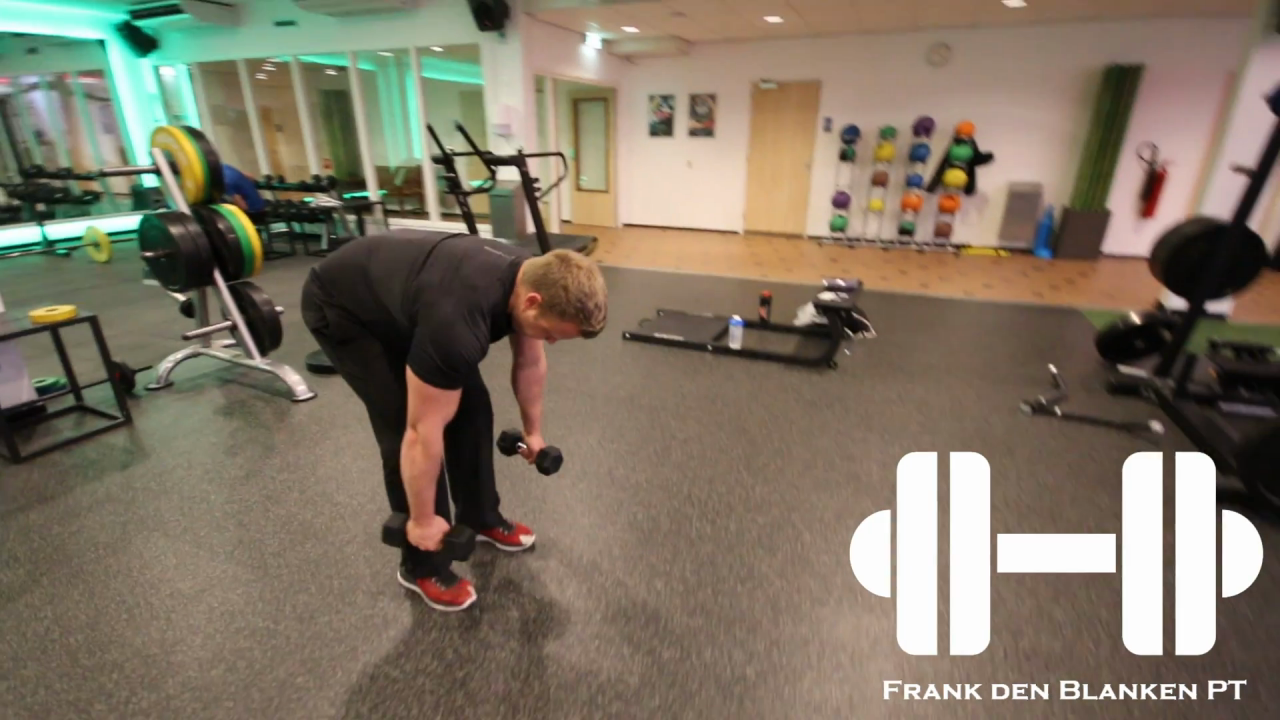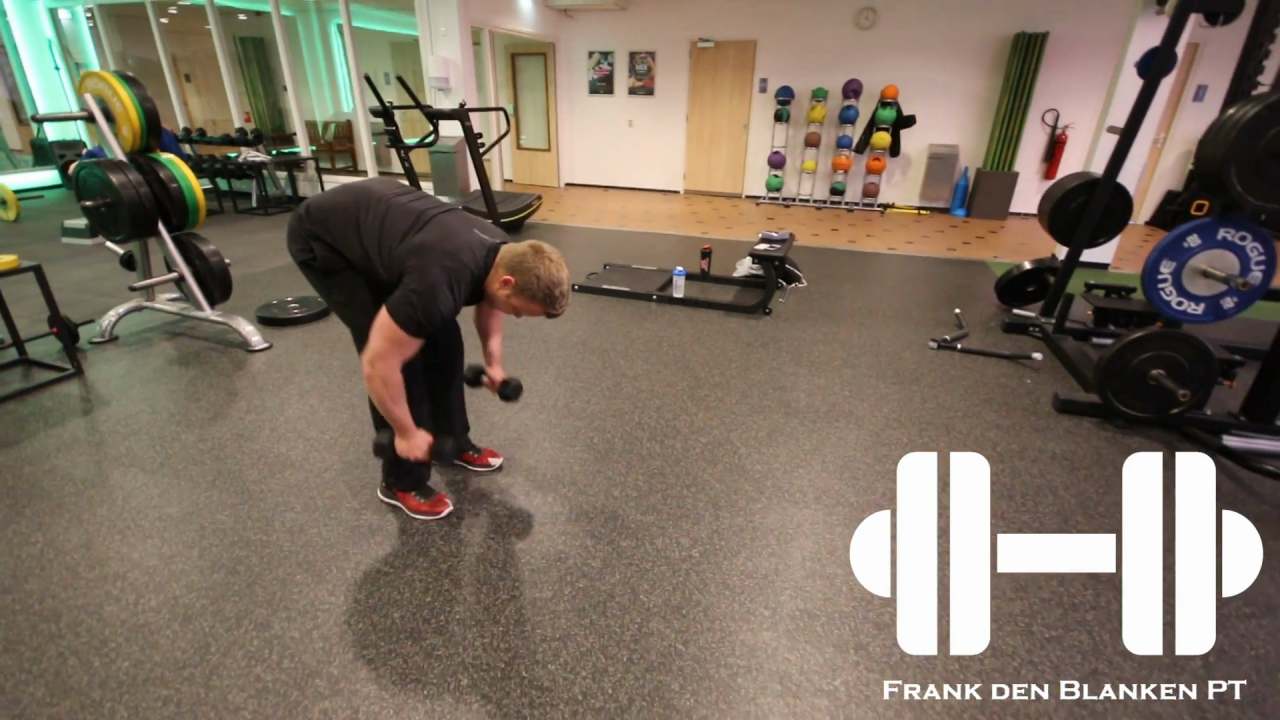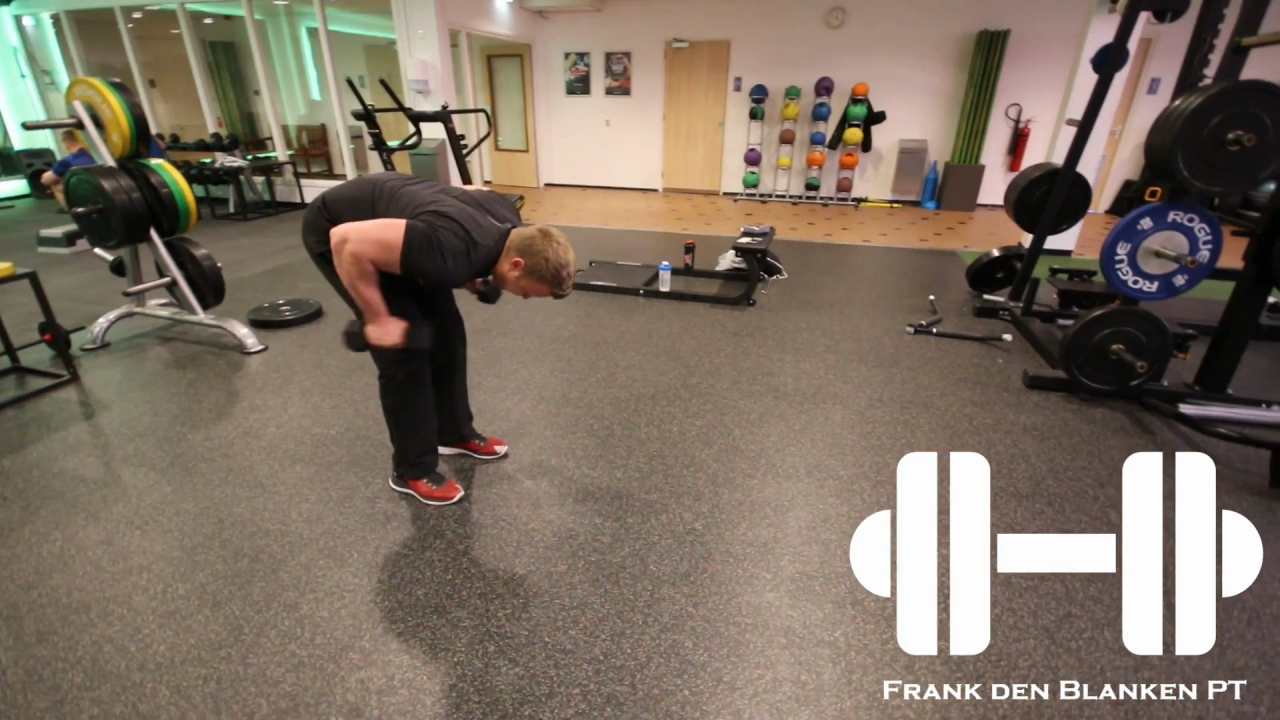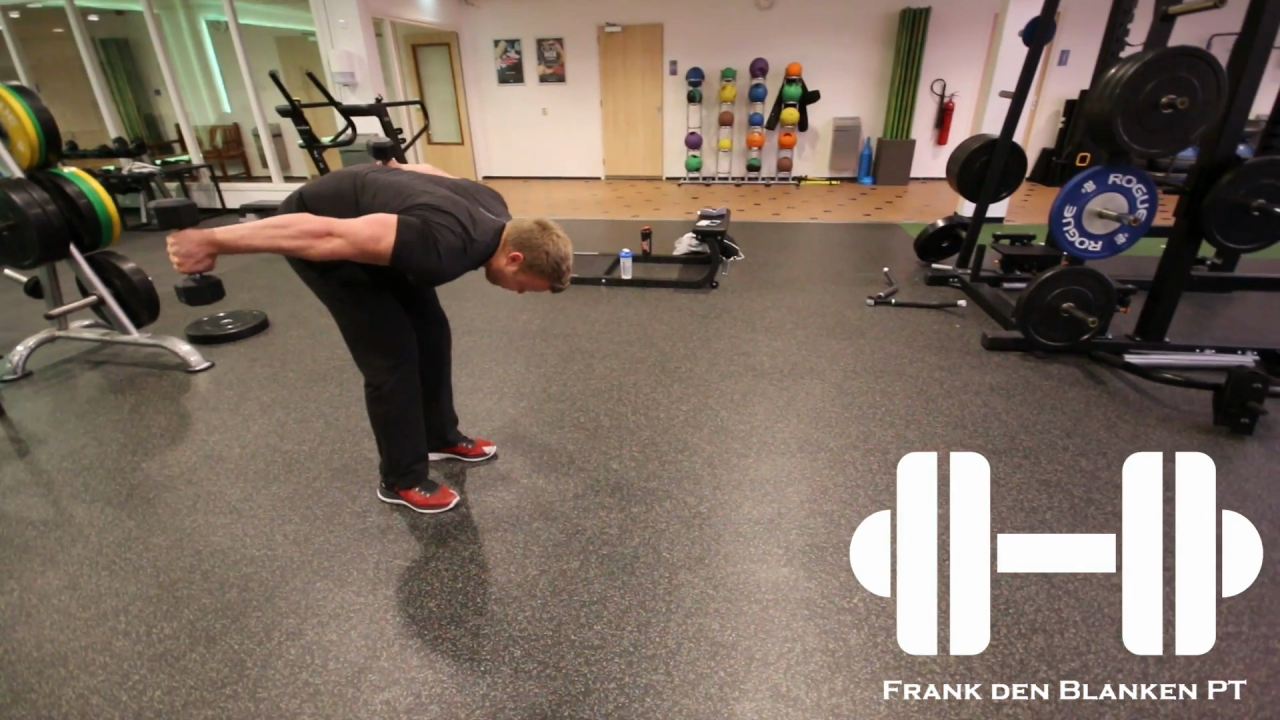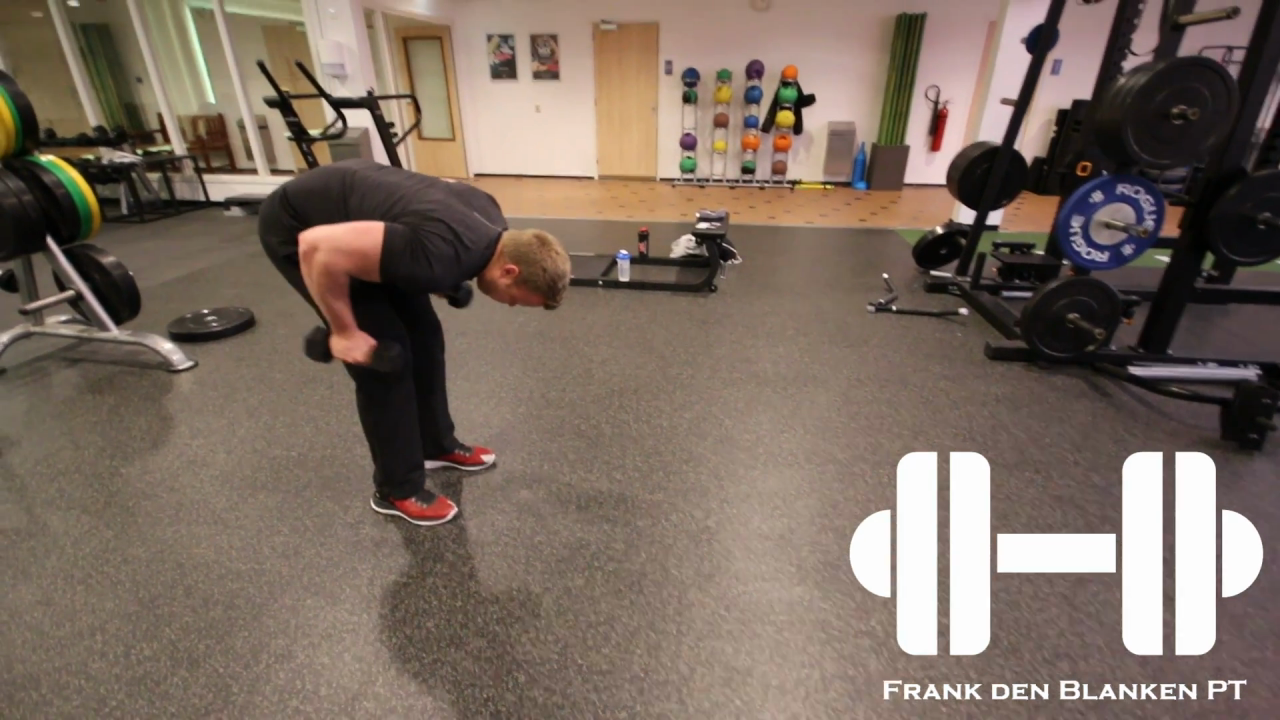
dt=1s
person 1, frame 1
left shoulder: (533, 277)
right shoulder: (456, 323)
left elbow: (529, 363)
right elbow: (423, 434)
left wrist: (533, 431)
right wrist: (423, 520)
left hip: (397, 291)
right hip: (340, 307)
left knee: (473, 407)
right knee: (404, 431)
left ankle: (481, 519)
right ankle: (423, 567)
person 1, frame 2
left shoulder: (503, 255)
right shoulder: (439, 285)
left elbow: (488, 306)
right elbow: (377, 365)
left wrist: (493, 362)
right wrist: (407, 434)
left hip: (374, 212)
right hip: (322, 238)
left knee: (443, 340)
right knee: (394, 355)
left ankle: (453, 443)
right ankle: (401, 481)
person 1, frame 3
left shoulder: (508, 224)
right shoulder: (451, 254)
left elbow: (474, 191)
right elbow: (347, 241)
right wrist: (378, 320)
left hip: (383, 206)
right hip: (334, 227)
left knee: (446, 331)
right knee: (405, 348)
left ankle: (455, 433)
right ankle: (413, 470)
person 1, frame 4
left shoulder: (493, 212)
right shoulder: (444, 247)
left elbow: (423, 170)
right elbow: (324, 234)
left wrist: (393, 166)
right wrist: (212, 242)
left hip: (361, 202)
right hip: (321, 226)
left knee: (431, 332)
right knee: (393, 354)
left ankle: (440, 437)
right ankle: (402, 480)
person 1, frame 5
left shoulder: (488, 223)
right shoulder: (439, 258)
left elbow: (445, 184)
right elbow: (317, 246)
right wrist: (345, 331)
left hip: (345, 205)
right hip: (296, 225)
left knee: (423, 335)
left ankle: (436, 445)
right ankle: (398, 490)
